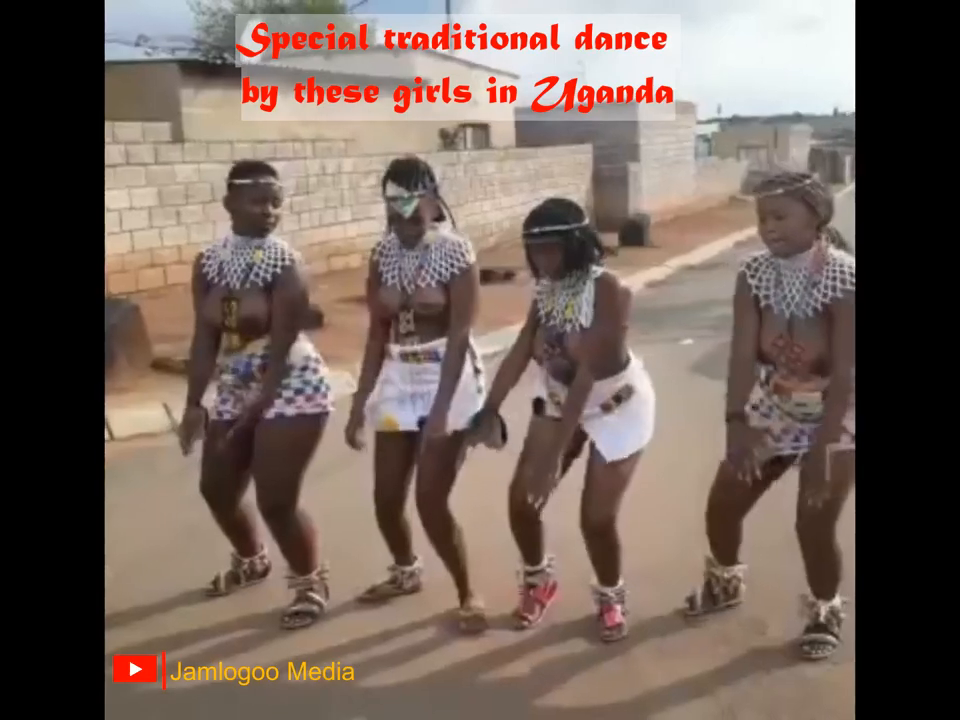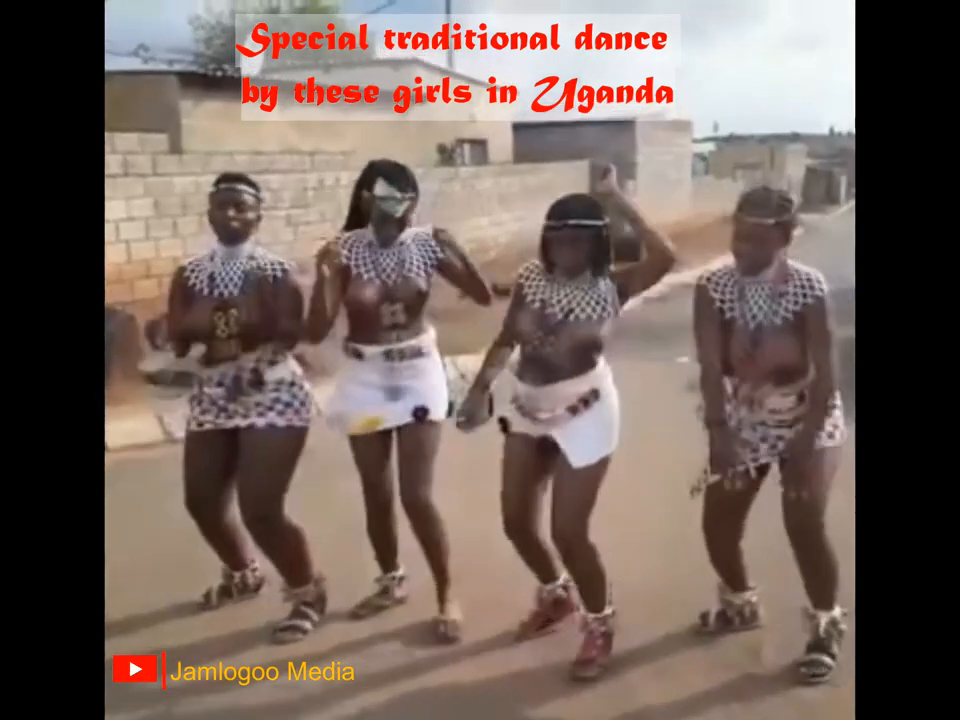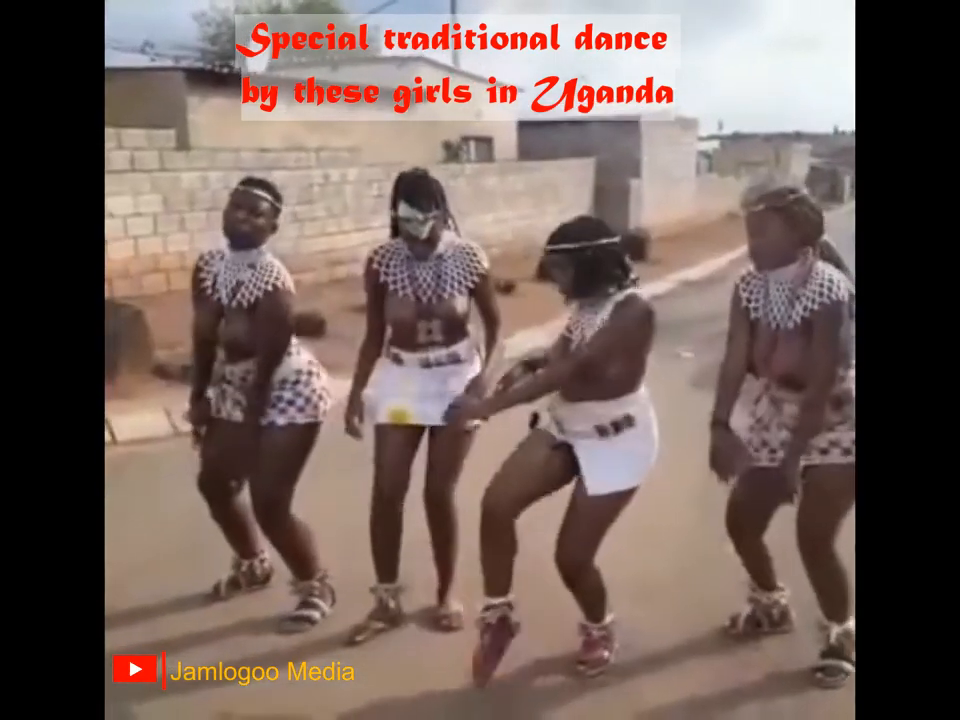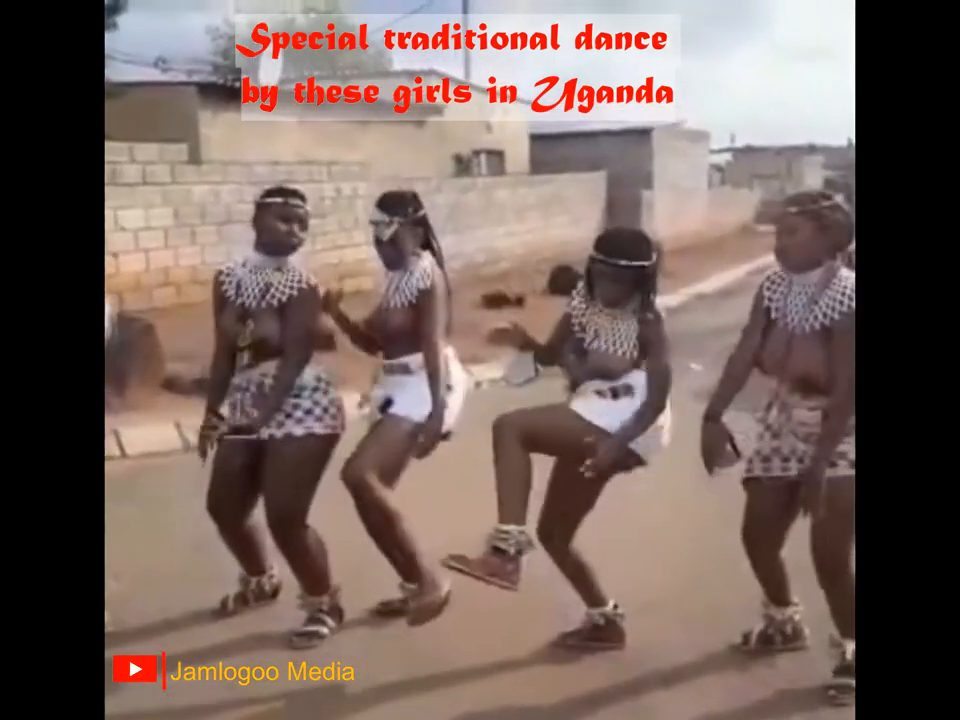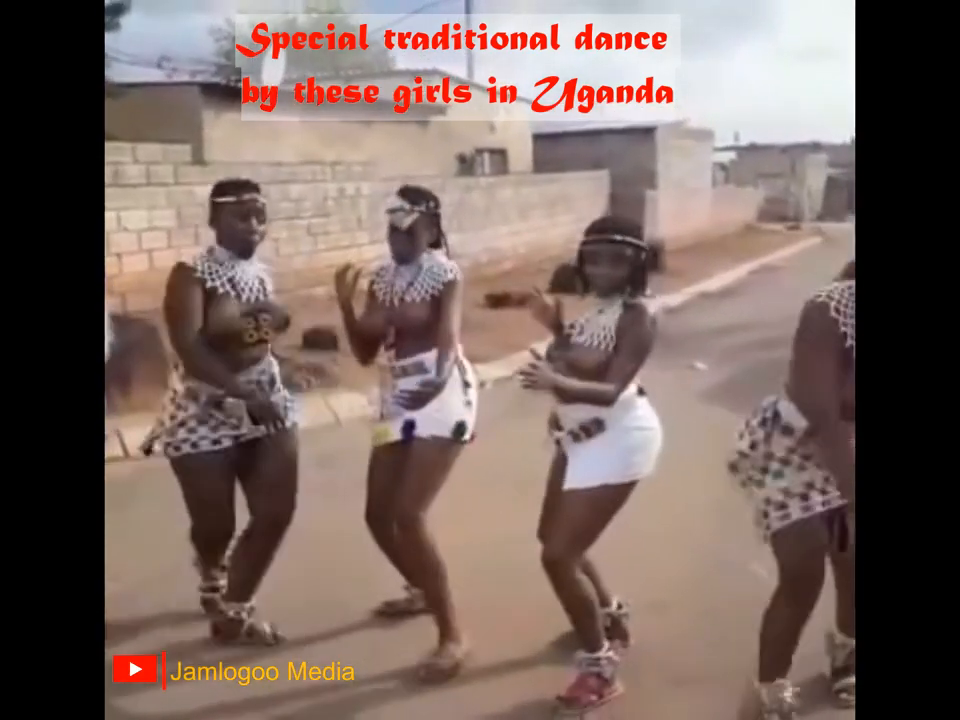
dt=1s
person 1, frame 1
left shoulder: (843, 276)
right shoulder: (755, 273)
left elbow: (843, 371)
right elbow: (743, 351)
left wrist: (823, 447)
right wrist: (737, 420)
left hip: (836, 413)
right hip: (774, 406)
left knee: (814, 523)
right knee: (722, 504)
left ankle: (825, 612)
right ankle: (724, 584)
person 1, frame 2
left shoulder: (807, 287)
right shoulder: (712, 288)
left elbow: (823, 371)
right elbow: (711, 364)
left wrist: (808, 442)
right wrist: (719, 429)
left hip: (805, 419)
right hip: (740, 421)
left knee: (805, 525)
right knee: (717, 528)
left ankle: (827, 625)
right ankle: (741, 603)
person 1, frame 3
left shoulder: (828, 290)
right shoulder: (749, 287)
left elbow: (823, 382)
right elbow: (735, 360)
left wrist: (794, 457)
right wrist: (720, 428)
left hip: (833, 428)
right hip: (776, 421)
left knee: (814, 538)
right knee: (741, 522)
left ankle: (843, 635)
right ankle: (771, 606)
person 1, frame 4
left shoulder: (849, 298)
right shoulder: (774, 287)
left elbow: (847, 389)
right elbow: (745, 354)
left wrist: (819, 464)
right wrist: (713, 418)
left hip: (841, 439)
right hip: (786, 429)
left knee: (830, 555)
right knee: (757, 535)
left ankle: (851, 650)
right ankle: (784, 623)
person 1, frame 5
right shoulder: (830, 311)
right elbow: (822, 411)
right wrist: (849, 496)
left hip: (843, 450)
right hip: (791, 448)
left knee: (849, 568)
right knee: (803, 579)
left ankle: (844, 651)
person 2, frame 1
left shoulder: (457, 253)
right shoulder: (382, 254)
left elbow: (458, 337)
right elbow: (378, 334)
left wrist: (440, 414)
right wrist: (360, 401)
left hip: (447, 382)
right hip: (398, 382)
left knee: (430, 501)
right knee: (385, 499)
left ankle: (467, 593)
right ankle: (405, 571)
person 2, frame 2
left shoulder: (426, 244)
right shoulder: (342, 251)
left elbow: (483, 296)
right elbow: (317, 330)
left wrist: (455, 255)
right wrist: (324, 281)
left hip: (419, 375)
right hip: (364, 379)
left knee: (416, 495)
right knee: (376, 494)
left ankle: (445, 596)
right ankle: (391, 582)
person 2, frame 3
left shoulder: (469, 258)
right shoulder: (381, 262)
left elbow: (494, 324)
right elbow: (375, 334)
left wrist: (485, 375)
right wrist: (356, 390)
left hip: (456, 380)
right hip: (400, 379)
left knee: (438, 493)
right knee: (386, 491)
left ankle: (447, 593)
right ankle: (387, 603)
person 2, frame 4
left shoulder: (427, 275)
right shoulder: (396, 277)
left elbow: (434, 347)
right elbow: (376, 344)
left wrist: (438, 413)
right wrist: (339, 317)
left hip: (424, 390)
right hip: (396, 389)
left knee: (358, 474)
right knee: (368, 487)
left ankle: (429, 580)
right ankle: (413, 585)
person 2, frame 5
left shoulder: (443, 272)
right shoulder: (383, 277)
left elbow: (448, 338)
right elbow: (364, 352)
left wrist: (437, 383)
right wrist: (346, 304)
left hip: (440, 396)
right hip: (397, 397)
left knee: (408, 518)
right knee: (378, 514)
left ankle: (452, 636)
right ankle: (422, 591)
person 3, frame 1
left shoulder: (607, 290)
right shoulder: (546, 289)
left elbow: (589, 372)
right elbow: (520, 352)
left wrist: (557, 452)
right wrist: (488, 410)
left hip: (617, 407)
right hip: (560, 402)
left knee: (597, 517)
right knee: (522, 499)
left ankle: (611, 596)
right ankle: (538, 580)
person 3, frame 2
left shoulder: (612, 286)
right shoulder: (531, 277)
left elbow: (664, 258)
right elbow: (507, 338)
left wrist: (619, 199)
right wrist: (478, 387)
left hip: (583, 413)
right hip: (527, 407)
left knee: (568, 533)
right knee: (517, 525)
left ankle: (599, 626)
right ankle: (554, 595)
person 3, frame 3
left shoulder: (633, 310)
right shoulder: (587, 304)
left elbow: (569, 369)
left wrist: (489, 405)
right wrist: (526, 368)
left hip: (617, 441)
right hip: (565, 426)
left knee: (572, 556)
right knee: (496, 505)
left ankle: (599, 631)
right ankle: (498, 619)
person 3, frame 4
left shoulder: (647, 322)
right shoulder: (581, 303)
left elbow: (657, 395)
right elbow: (549, 354)
left wrist: (615, 440)
right wrist: (523, 342)
left hip: (628, 423)
right hip: (590, 423)
left knee: (509, 427)
right knee: (553, 534)
left ankle: (505, 552)
right ankle: (605, 621)
person 3, frame 5
left shoulder: (635, 316)
right shoulder: (596, 304)
left elbow: (611, 390)
left wrist: (556, 382)
right wrist: (555, 327)
left hip: (616, 441)
right hip: (579, 436)
left knee: (559, 555)
right knee: (553, 539)
left ankle: (600, 669)
right ankle: (610, 618)
person 4, frame 1
left shoulder: (284, 264)
right shoulder: (208, 262)
left elbow: (283, 342)
right elbow: (205, 335)
left wrist: (257, 409)
right wrist: (195, 402)
left hip: (290, 389)
right hip: (236, 390)
left knee: (276, 499)
right knee: (216, 488)
left ankle: (311, 582)
right ankle: (250, 560)
person 4, frame 2
left shoulder: (275, 271)
right shoulder: (189, 275)
left elbow: (290, 336)
right elbow: (177, 341)
left wrist: (264, 305)
left hip: (273, 399)
right hip: (213, 399)
left knee: (263, 511)
right knee: (202, 503)
left ankle: (308, 594)
right ankle: (242, 573)
person 4, frame 3
left shoulder: (273, 284)
right shoulder: (207, 267)
left elbow: (267, 364)
right elbow: (204, 338)
left wrist: (247, 431)
right wrist: (199, 397)
left hip: (285, 396)
right hip: (235, 393)
left knee: (269, 504)
right knee: (214, 486)
left ankle: (315, 586)
right ankle: (252, 564)
person 4, frame 4
left shoulder: (301, 288)
right shoulder: (227, 279)
left elbow: (294, 363)
right elbow: (225, 349)
left wrist: (259, 417)
right wrist: (214, 411)
left hip: (300, 411)
right hip: (247, 409)
left knee: (284, 516)
right knee: (223, 507)
left ankle: (324, 603)
right ankle: (260, 580)
person 4, frame 5
left shoulder: (260, 276)
right shoulder: (191, 275)
right elbow: (188, 347)
left wrist: (283, 369)
right wrist: (245, 394)
left hip: (260, 407)
right hip: (206, 412)
left knee: (277, 511)
right knee: (214, 522)
left ankle: (233, 613)
right ankle: (212, 573)
